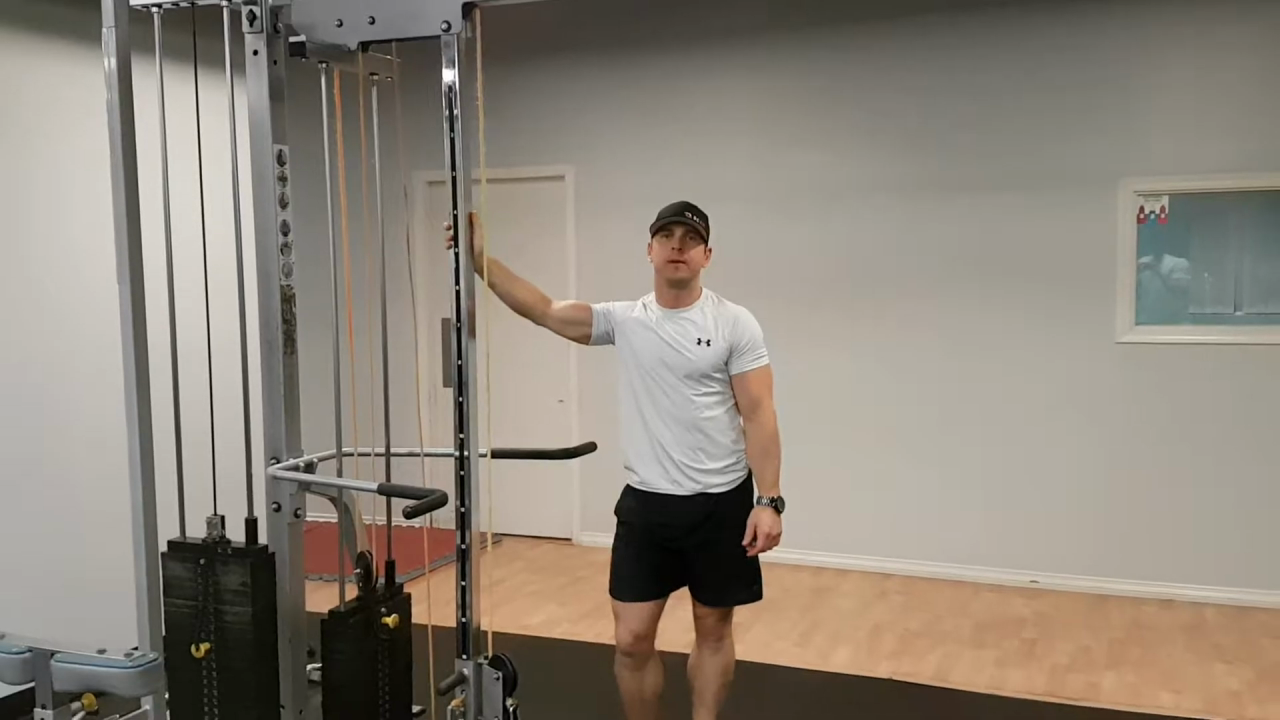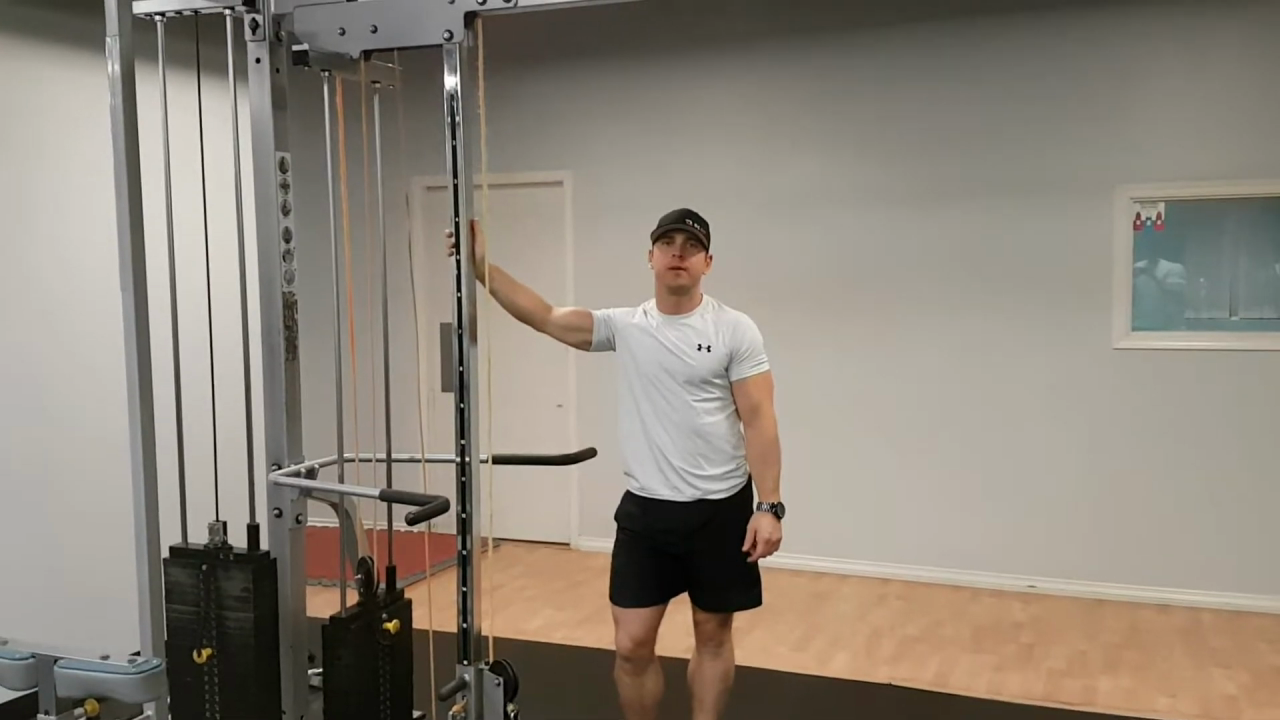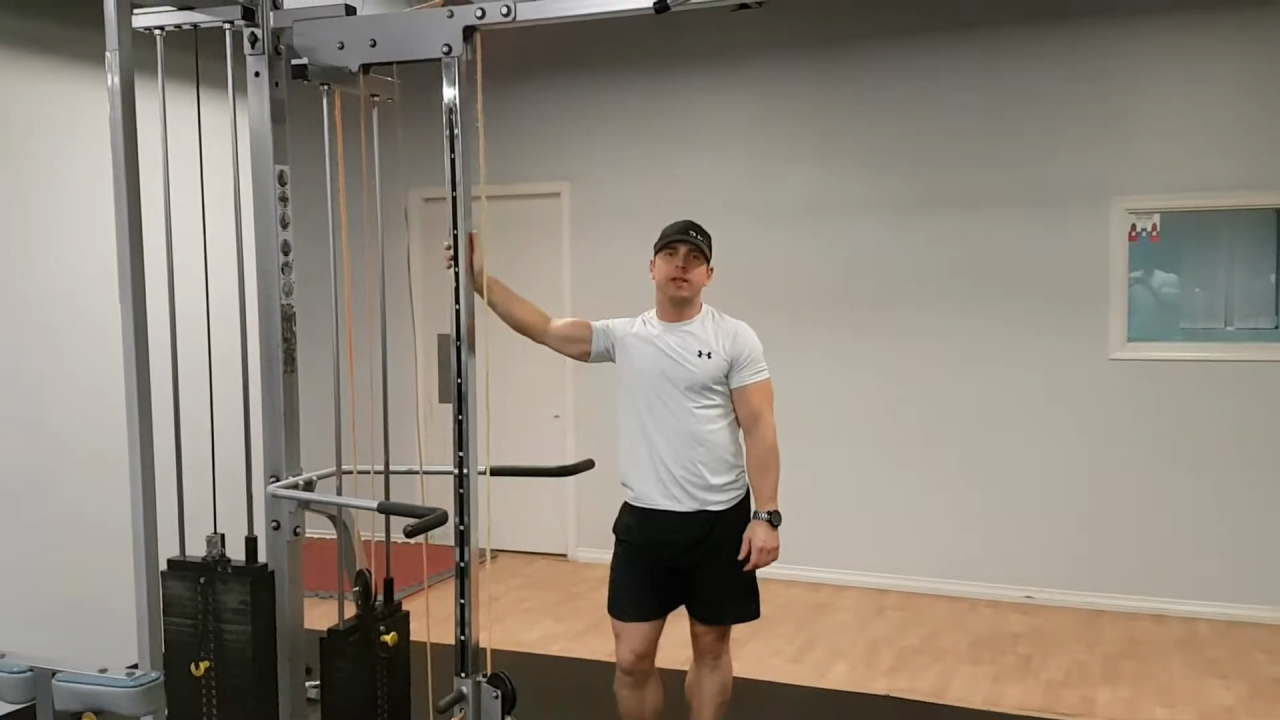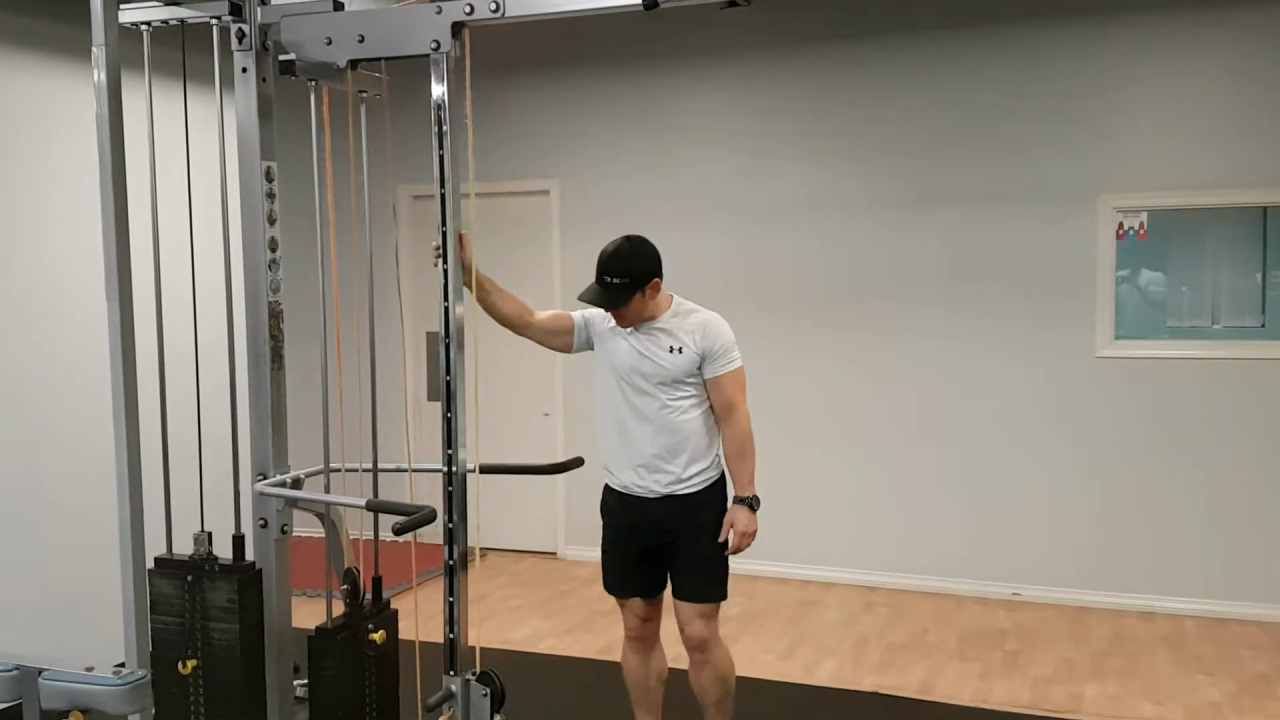
dt=1s
person 1, frame 1
left shoulder: (734, 324)
right shoulder: (623, 320)
left elbow: (758, 415)
right elbow: (544, 311)
left wrist: (768, 501)
right wrist: (481, 258)
left hip: (720, 503)
right hip: (647, 503)
left knee: (713, 629)
right knee: (632, 639)
person 1, frame 2
left shoulder: (735, 330)
right shoulder: (624, 326)
left elbow: (759, 420)
right elbow: (544, 316)
left wrist: (769, 507)
right wrist: (482, 264)
left hip: (720, 508)
right hip: (647, 509)
left knee: (713, 634)
right knee: (632, 644)
person 1, frame 3
left shoulder: (735, 338)
right shoulder: (624, 336)
left elbow: (759, 429)
right elbow: (543, 329)
left wrist: (766, 516)
right wrist: (480, 277)
left hip: (719, 520)
right hip: (645, 521)
left knee: (711, 649)
right knee: (633, 657)
person 1, frame 4
left shoulder: (706, 329)
right shoulder: (599, 325)
left elbow: (734, 417)
right elbow: (526, 321)
left wrist: (745, 500)
right wrist: (472, 274)
left hip: (696, 502)
right hip: (627, 502)
left knee: (700, 634)
right knee: (639, 629)
